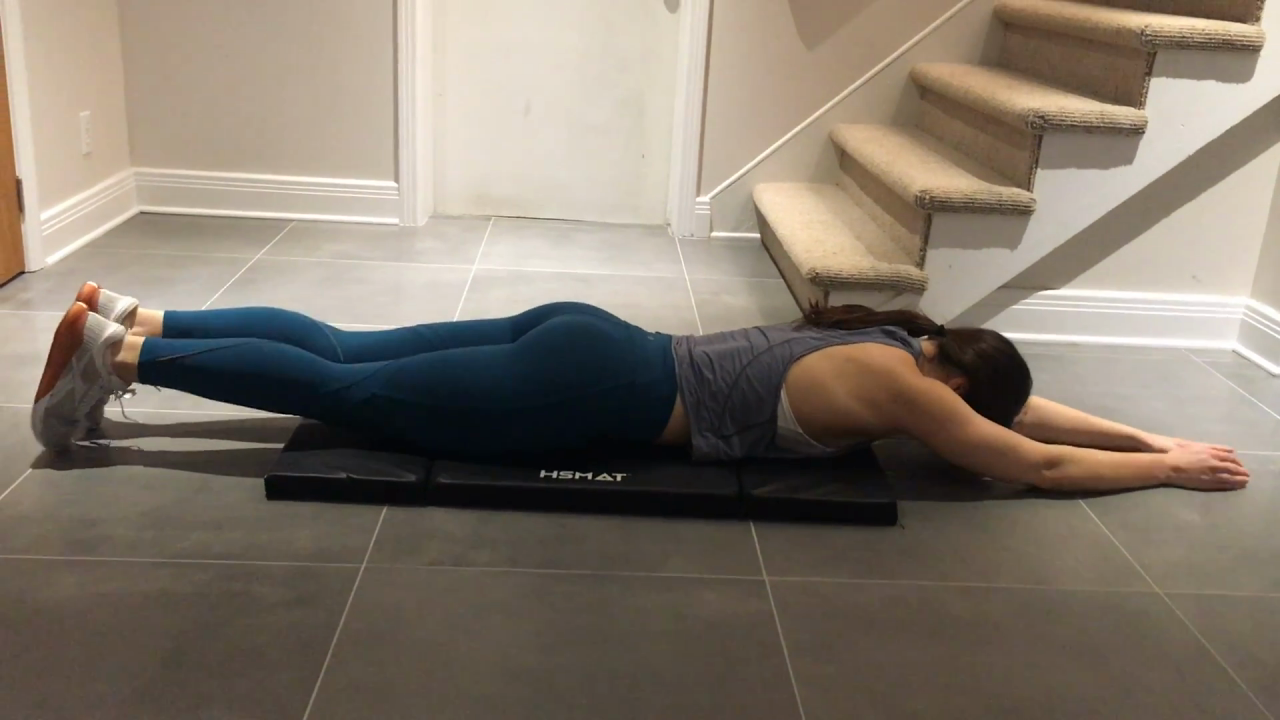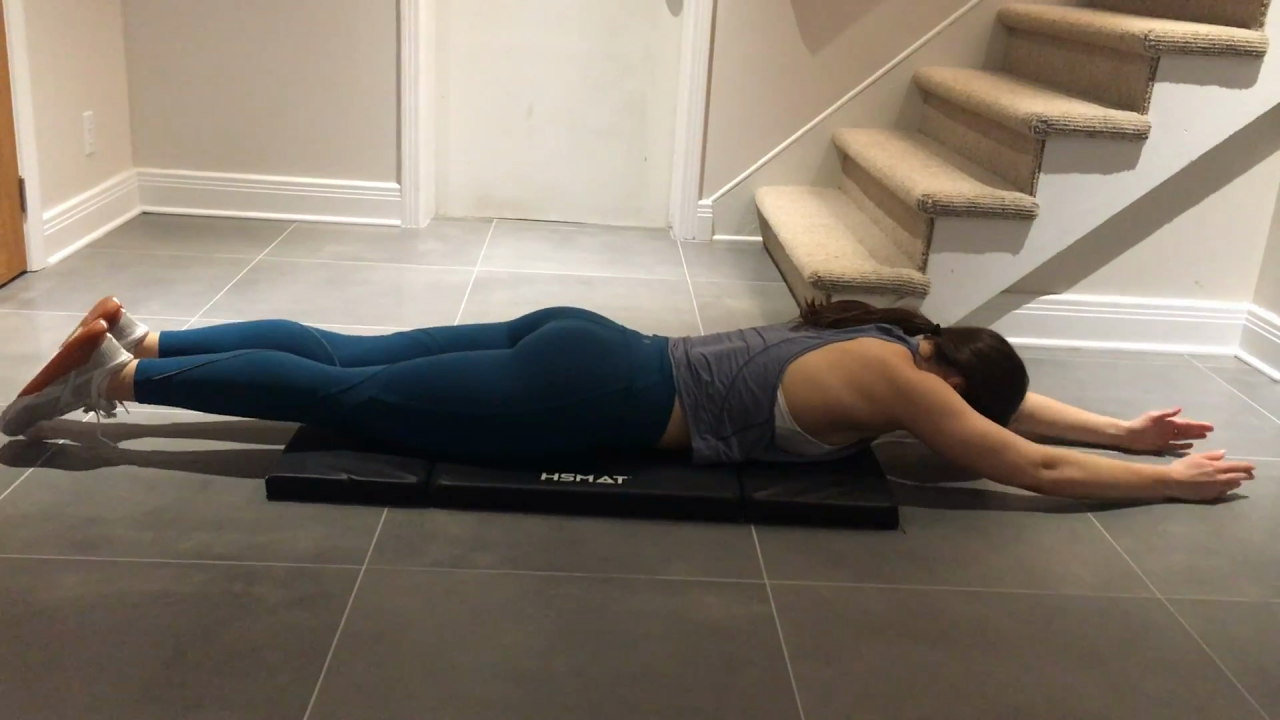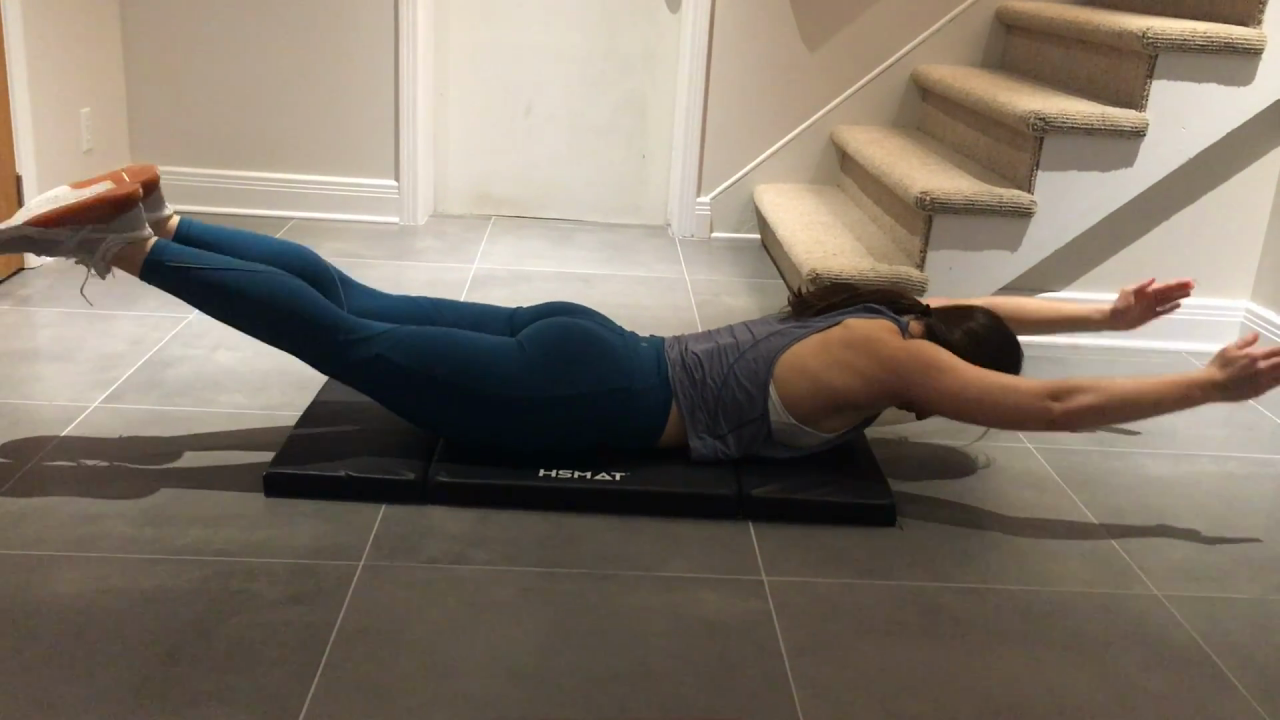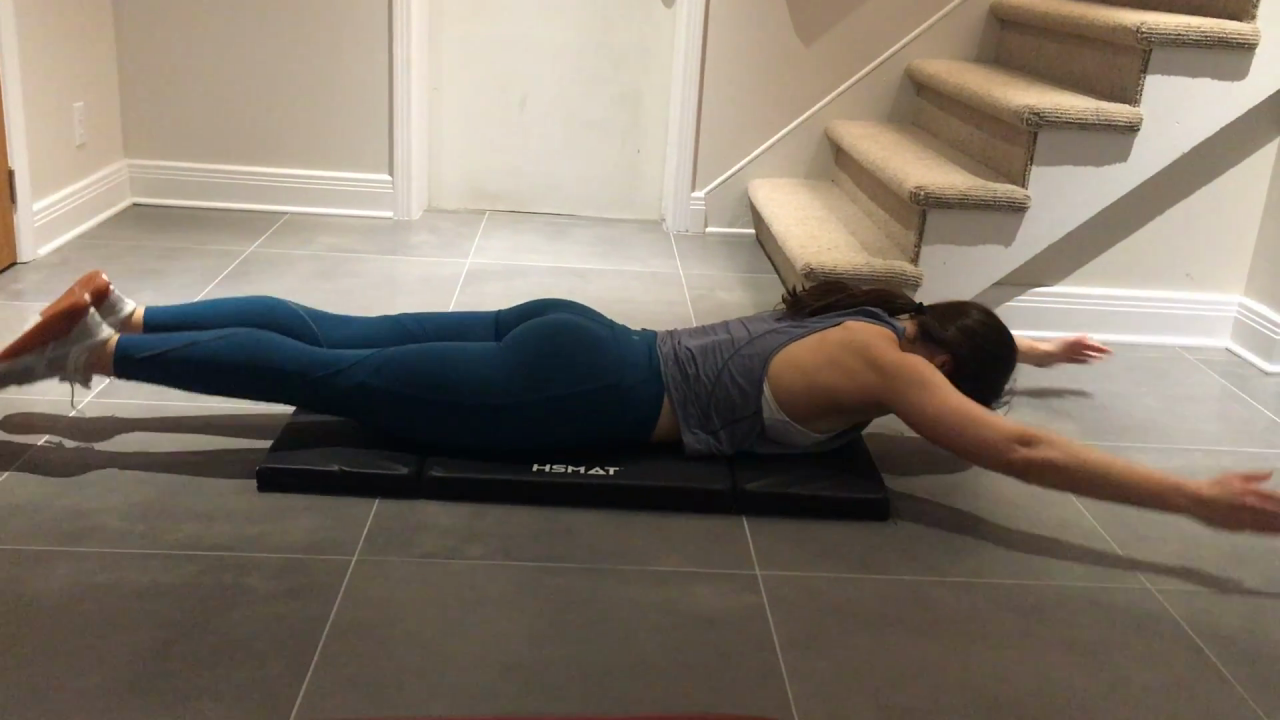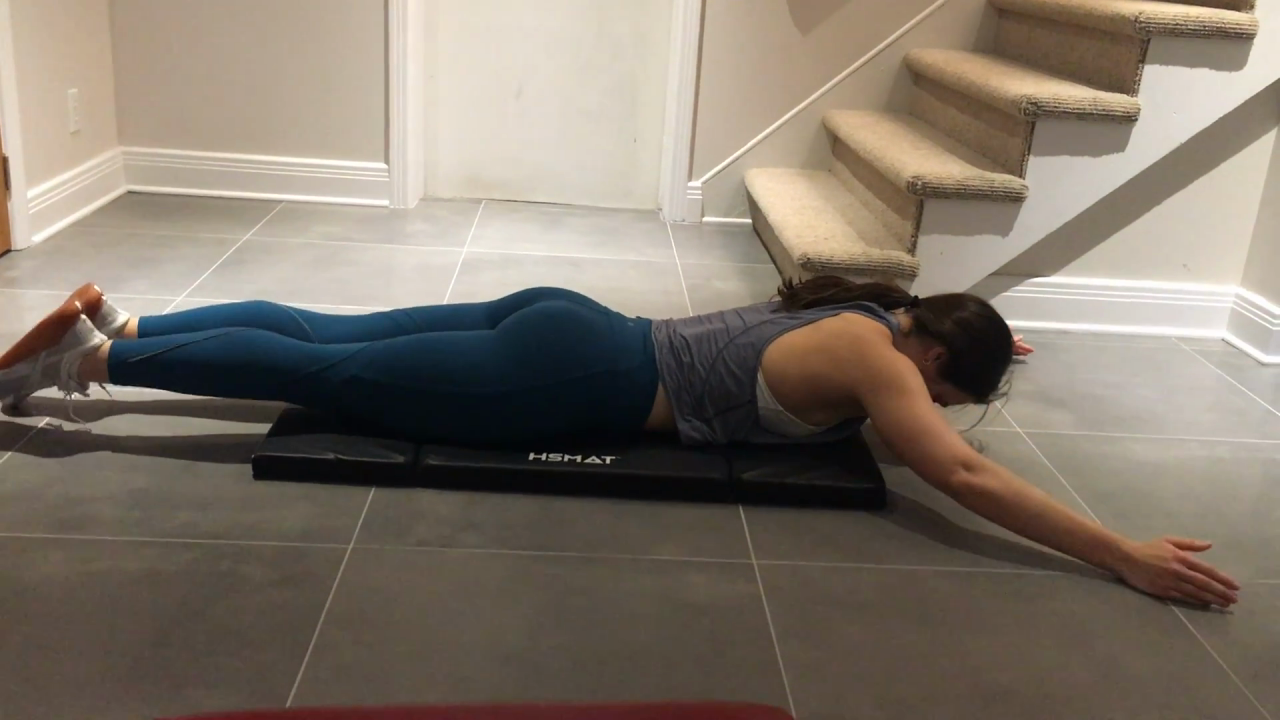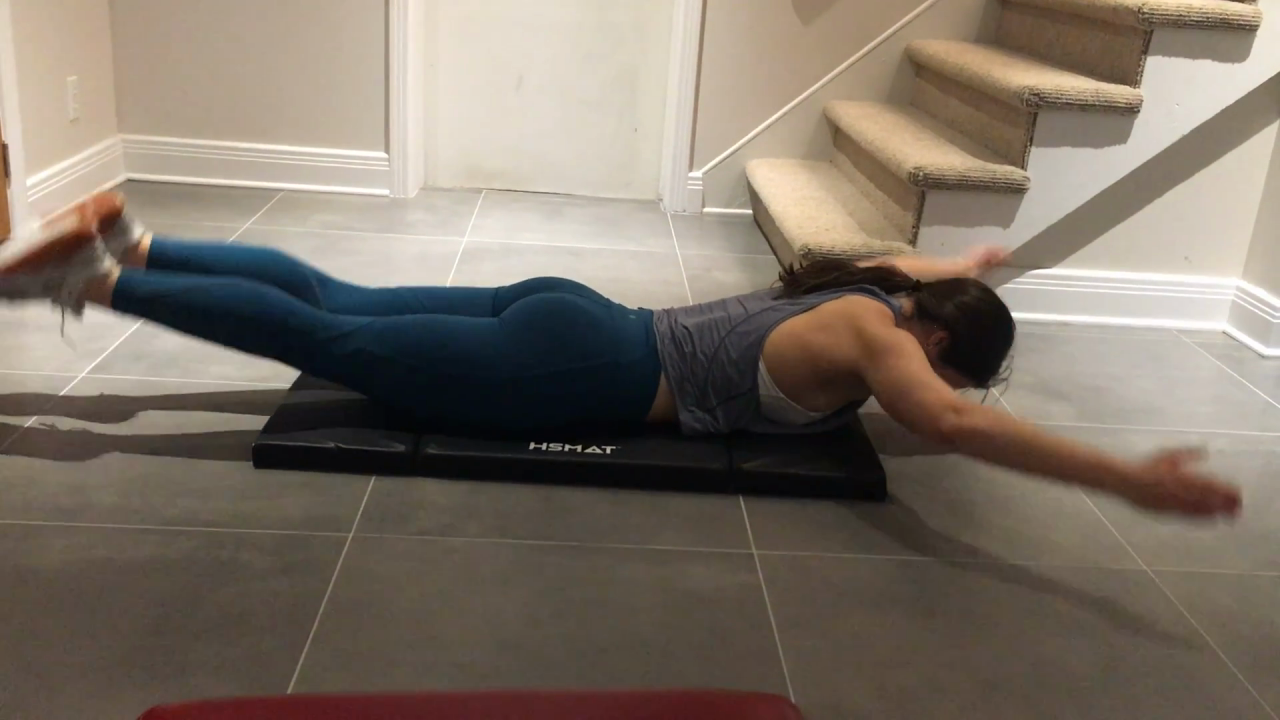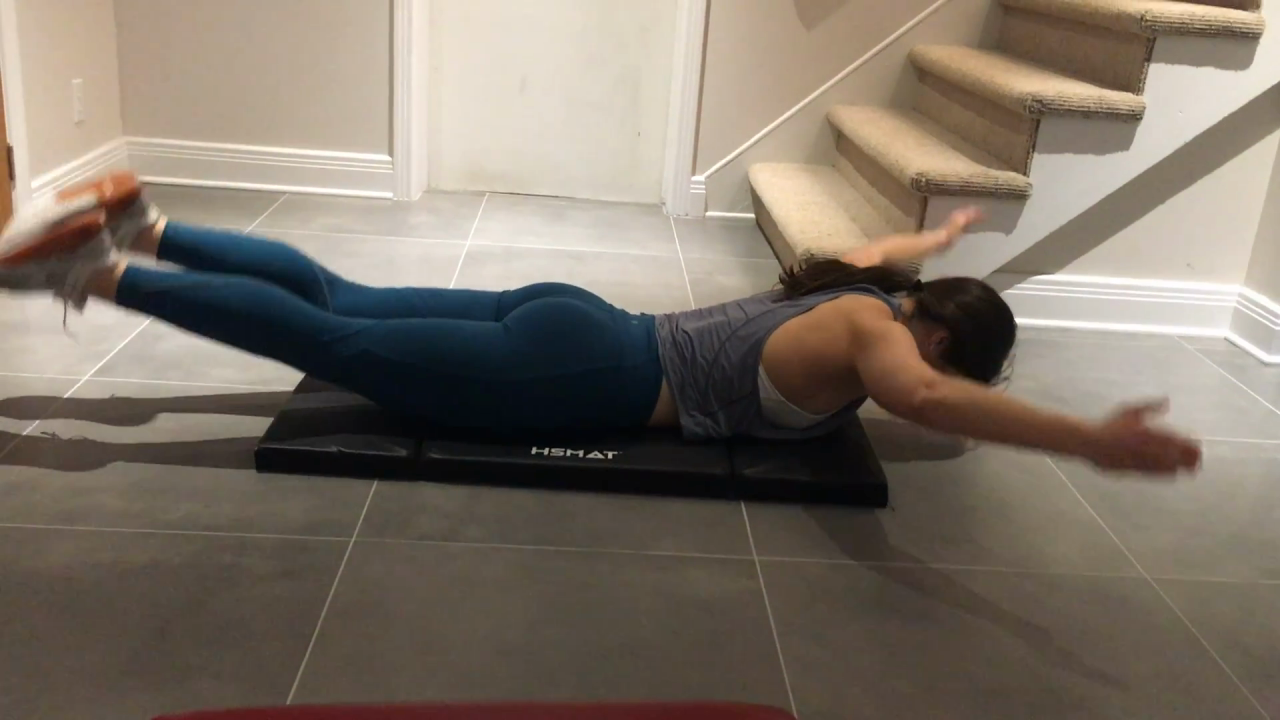
dt=0.4s
person 1, frame 1
left shoulder: (894, 344)
right shoulder: (892, 384)
left elbow: (1012, 400)
right elbow: (1034, 462)
left wrist: (1139, 434)
right wrist: (1169, 473)
left hip: (584, 343)
right hip: (588, 390)
left knee: (347, 353)
right knee: (349, 392)
left ankle: (136, 324)
right ankle: (117, 358)
person 1, frame 2
left shoulder: (896, 342)
right shoulder: (892, 380)
left elbow: (1001, 392)
right elbow: (1030, 467)
left wrist: (1119, 428)
right wrist: (1172, 482)
left hip: (580, 351)
right hip: (587, 397)
left knee: (350, 357)
right knee: (344, 396)
left ankle: (135, 337)
right ankle: (114, 374)
person 1, frame 3
left shoulder: (887, 316)
right shoulder: (887, 359)
left elbow: (985, 309)
right elbow: (1045, 404)
left wrist: (1109, 313)
left hip: (577, 346)
right hip: (583, 399)
left knee: (350, 307)
right knee: (344, 342)
left ankle: (155, 223)
right ankle: (131, 242)
person 1, frame 4
left shoulder: (874, 317)
right shoulder: (880, 367)
left elbow: (963, 350)
right elbow: (1011, 448)
left wrist: (1034, 348)
left hip: (568, 340)
right hip: (573, 393)
left knee: (331, 338)
right knee: (328, 376)
left ankle: (121, 314)
person 1, frame 5
left shoulder: (869, 315)
right shoulder: (874, 361)
right elbow: (965, 476)
left wrist: (978, 335)
right wrist: (1126, 556)
left hip: (564, 329)
right hip: (571, 377)
left knee: (329, 334)
right knee: (329, 376)
left ankle: (116, 325)
person 1, frame 6
left shoulder: (861, 289)
right shoulder: (878, 341)
left elbow: (903, 269)
right elbow: (949, 422)
left wrist: (964, 271)
right wrist: (1126, 480)
left hip: (564, 321)
right hip: (574, 377)
left knee: (338, 304)
right knee: (332, 347)
left ankle: (130, 246)
right ankle: (100, 280)
person 1, frame 7
left shoulder: (854, 284)
right shoulder: (869, 329)
left elbow: (895, 254)
right elbow: (919, 398)
left wrist: (943, 234)
right wrist: (1087, 440)
left hip: (566, 327)
right hip: (571, 377)
left knee: (333, 306)
right knee: (328, 341)
left ankle: (139, 223)
right ankle: (101, 269)
